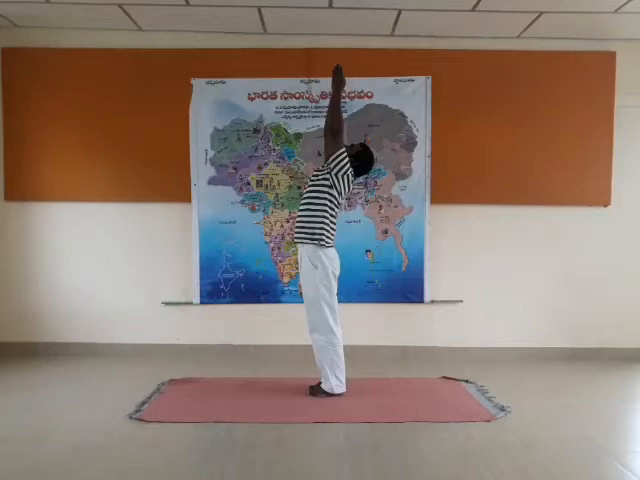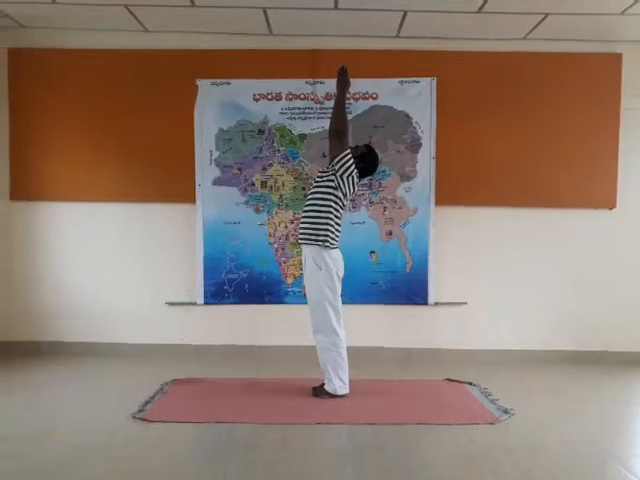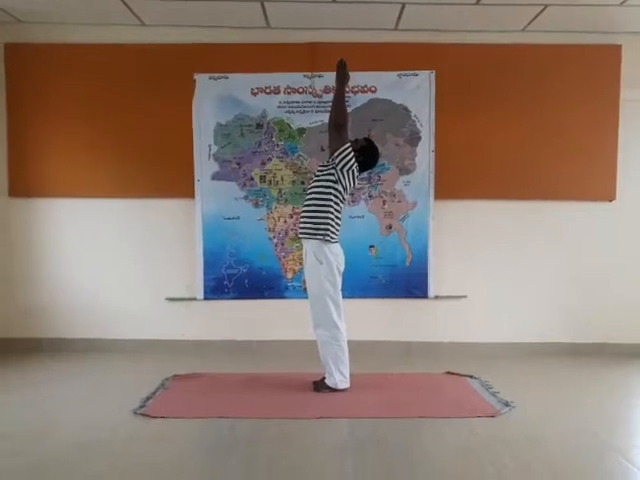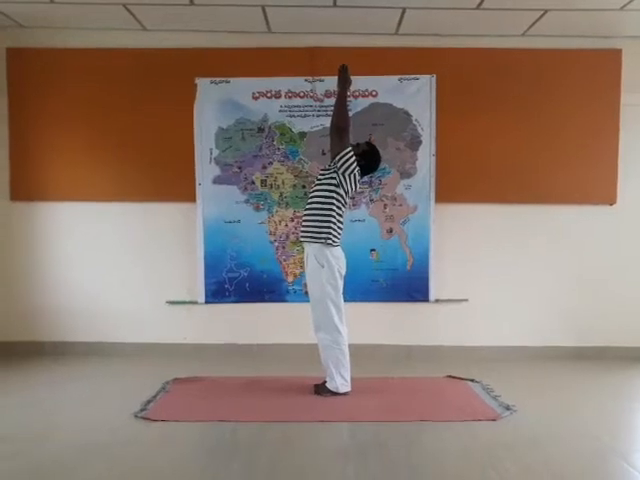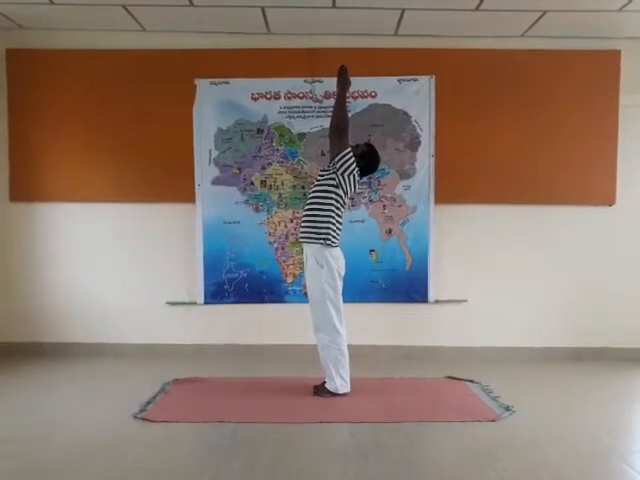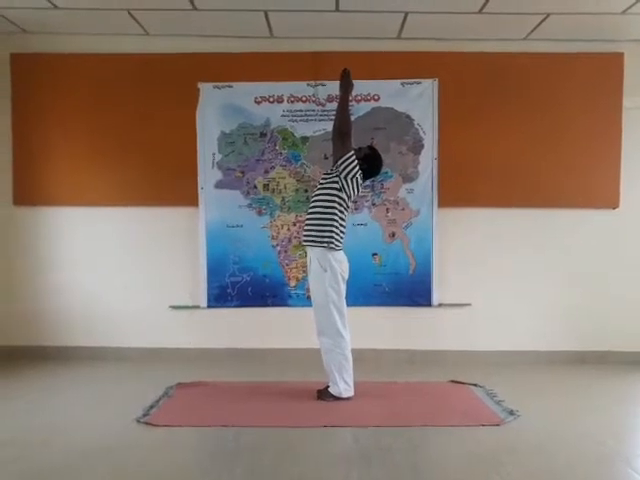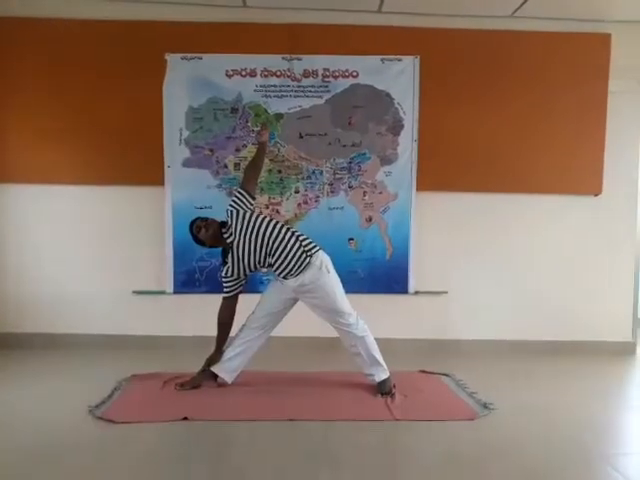
dt=0.4s
person 1, frame 1
left shoulder: (341, 174)
right shoulder: (333, 175)
left elbow: (333, 131)
right elbow: (332, 134)
left wrist: (336, 92)
right wrist: (335, 92)
left hip: (318, 256)
right hip: (314, 254)
left knee: (324, 322)
right knee: (321, 322)
left ankle: (334, 384)
right ankle: (331, 380)
person 1, frame 2
left shoulder: (347, 175)
right shoulder: (338, 175)
left elbow: (338, 133)
right elbow: (337, 136)
left wrist: (341, 93)
right wrist: (340, 93)
left hip: (322, 256)
right hip: (317, 255)
left knee: (328, 323)
right knee: (325, 323)
left ankle: (337, 386)
right ankle: (334, 381)
person 1, frame 3
left shoulder: (346, 170)
right shoulder: (337, 169)
left elbow: (337, 126)
right elbow: (337, 129)
left wrist: (340, 87)
right wrist: (339, 87)
left hip: (323, 252)
right hip: (318, 250)
left knee: (329, 318)
right knee: (325, 318)
left ankle: (338, 380)
right ankle: (335, 375)
person 1, frame 4
left shoulder: (348, 173)
right shoulder: (339, 173)
left elbow: (339, 132)
right elbow: (338, 134)
left wrist: (342, 90)
right wrist: (341, 91)
left hip: (324, 255)
right hip: (319, 254)
left knee: (330, 321)
right knee: (326, 321)
left ankle: (339, 383)
right ankle: (336, 379)
person 1, frame 5
left shoulder: (347, 174)
right shoulder: (338, 174)
left elbow: (338, 132)
right elbow: (337, 135)
left wrist: (341, 92)
right wrist: (341, 92)
left hip: (323, 256)
right hip: (318, 255)
left knee: (329, 321)
right knee: (325, 321)
left ankle: (338, 384)
right ankle: (335, 379)
person 1, frame 6
left shoulder: (349, 176)
right shoulder: (340, 178)
left elbow: (341, 136)
right elbow: (340, 139)
left wrist: (344, 95)
right wrist: (343, 97)
left hip: (327, 260)
right hip: (321, 259)
left knee: (332, 327)
right knee: (329, 326)
left ankle: (341, 388)
right ankle: (338, 384)
person 1, frame 7
left shoulder: (236, 213)
right shoulder: (231, 266)
left elbow: (250, 178)
right elbow: (228, 308)
left wrist: (262, 145)
right wrist: (218, 351)
left hip: (313, 267)
right hip: (287, 281)
left knee: (348, 323)
right knee: (255, 326)
left ankle: (382, 376)
right ankle: (216, 373)
